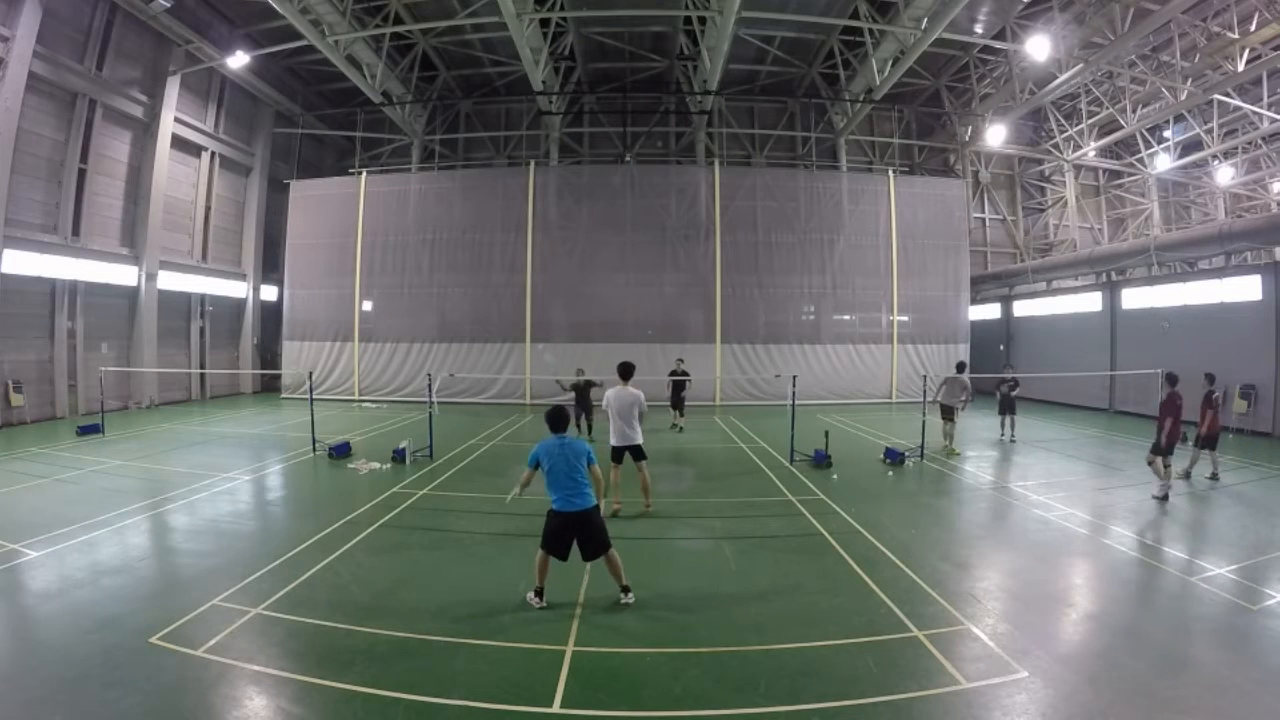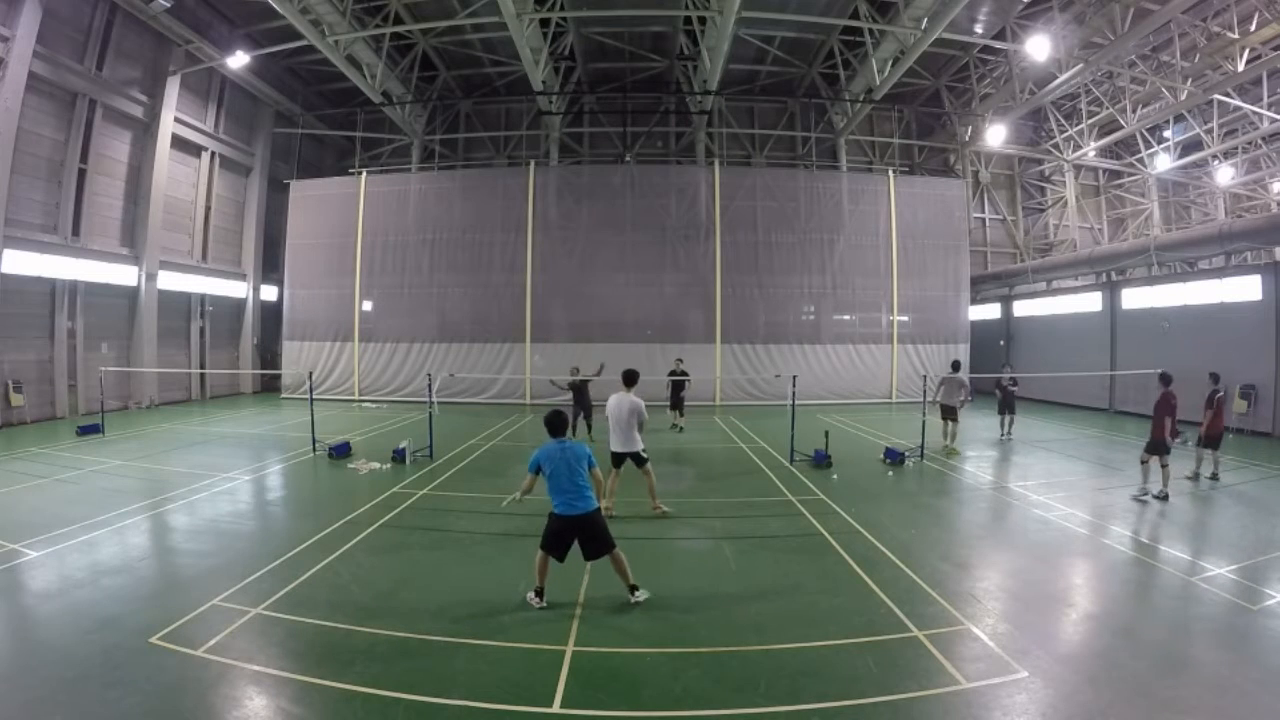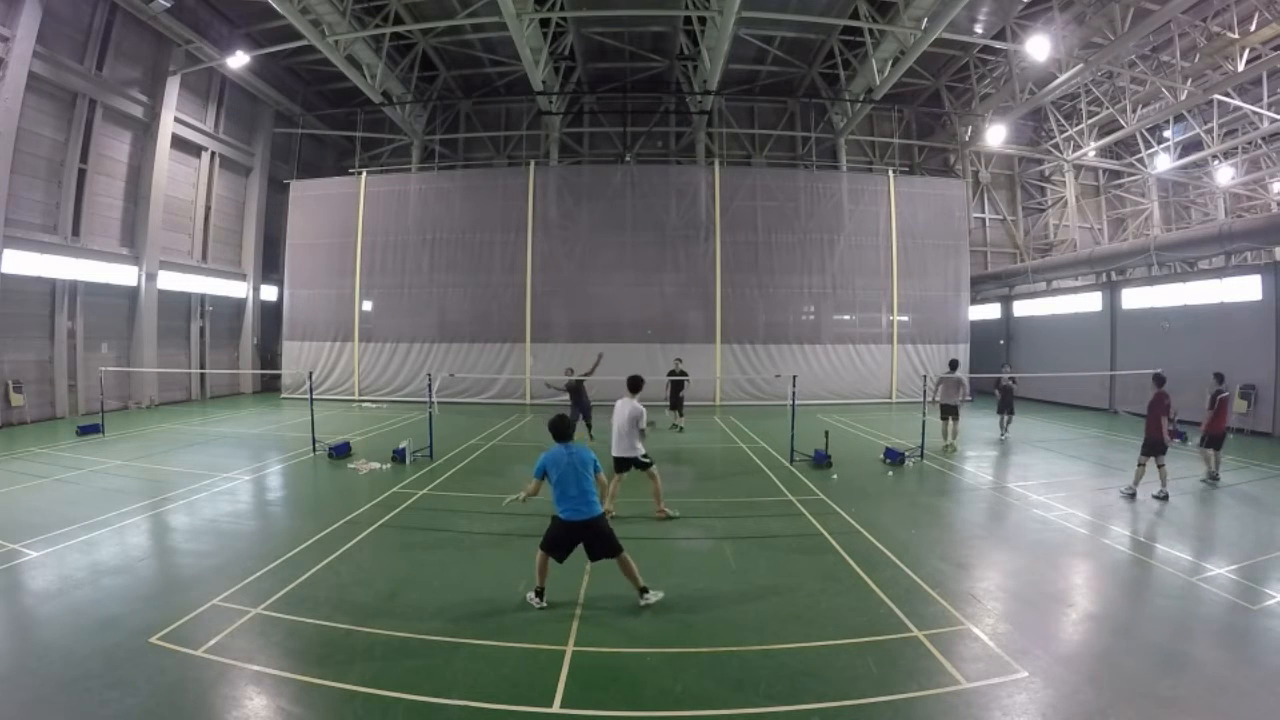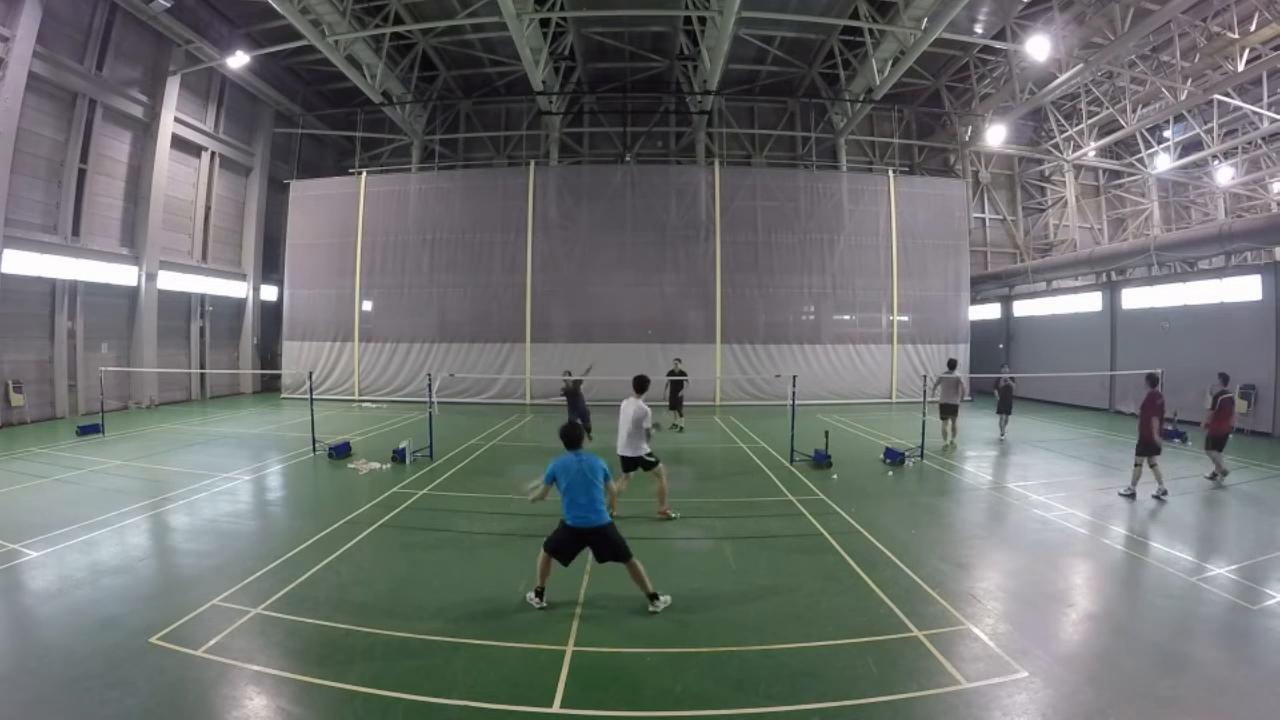
dt=0.1s
person 1, frame 1
left shoulder: (540, 449)
right shoulder: (582, 446)
left elbow: (526, 481)
right elbow: (598, 478)
left wrist: (519, 489)
right wrist: (597, 501)
left hip: (560, 512)
right hip: (588, 509)
left knee: (545, 551)
right knee: (607, 551)
left ankle: (538, 594)
right ankle: (625, 591)
person 1, frame 2
left shoulder: (541, 454)
right shoulder: (582, 449)
left elbow: (528, 487)
right elbow: (599, 480)
left wrist: (519, 495)
right wrist: (597, 502)
left hip: (562, 515)
right hip: (589, 512)
left knee: (545, 552)
right knee: (612, 551)
left ankle: (538, 595)
right ankle: (633, 590)
person 1, frame 3
left shoulder: (546, 458)
right shoulder: (587, 454)
left elbow: (534, 491)
right elbow: (603, 484)
left wrist: (522, 495)
right wrist: (599, 503)
left hip: (565, 520)
right hip: (593, 517)
left knee: (544, 552)
right knee: (619, 554)
left ankle: (539, 595)
right ankle: (645, 592)
person 1, frame 4
left shoulder: (556, 464)
right shoulder: (597, 462)
left elbow: (541, 495)
right elbow: (613, 492)
left wrist: (532, 496)
right wrist: (607, 509)
left hip: (572, 526)
right hip: (601, 524)
left knee: (547, 552)
right knee: (629, 559)
left ankle: (538, 595)
right ankle: (654, 599)
